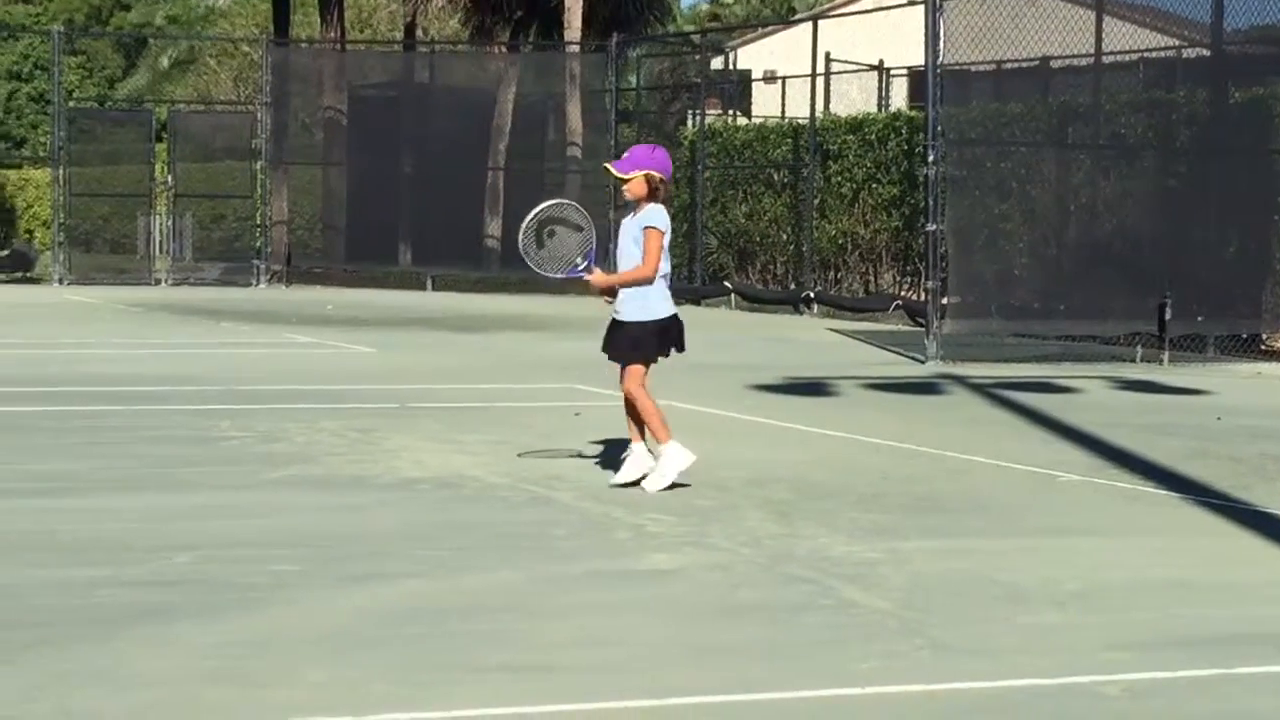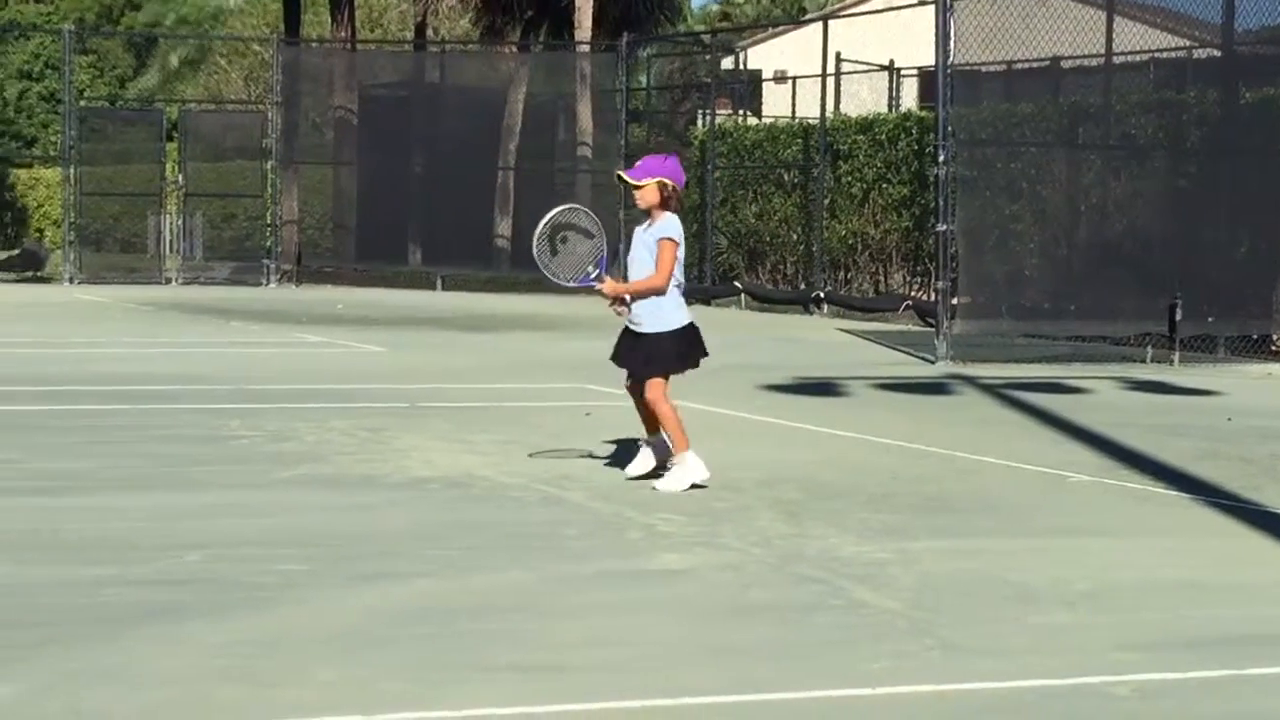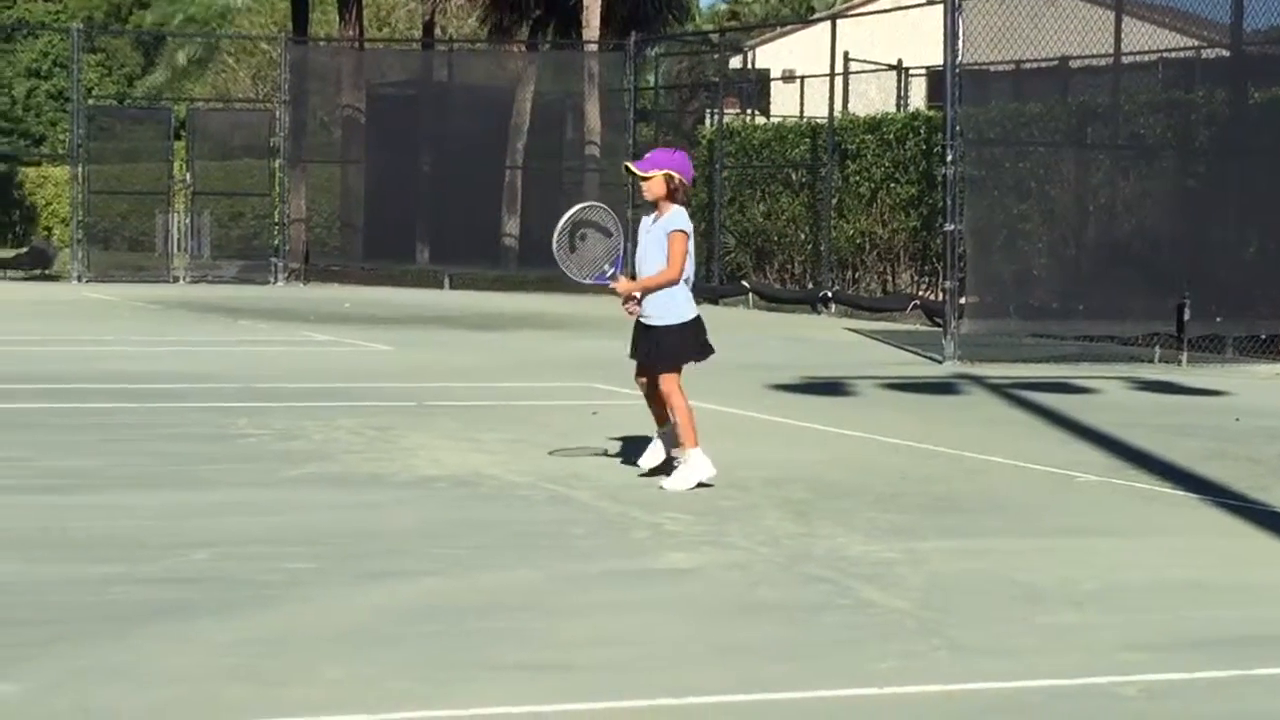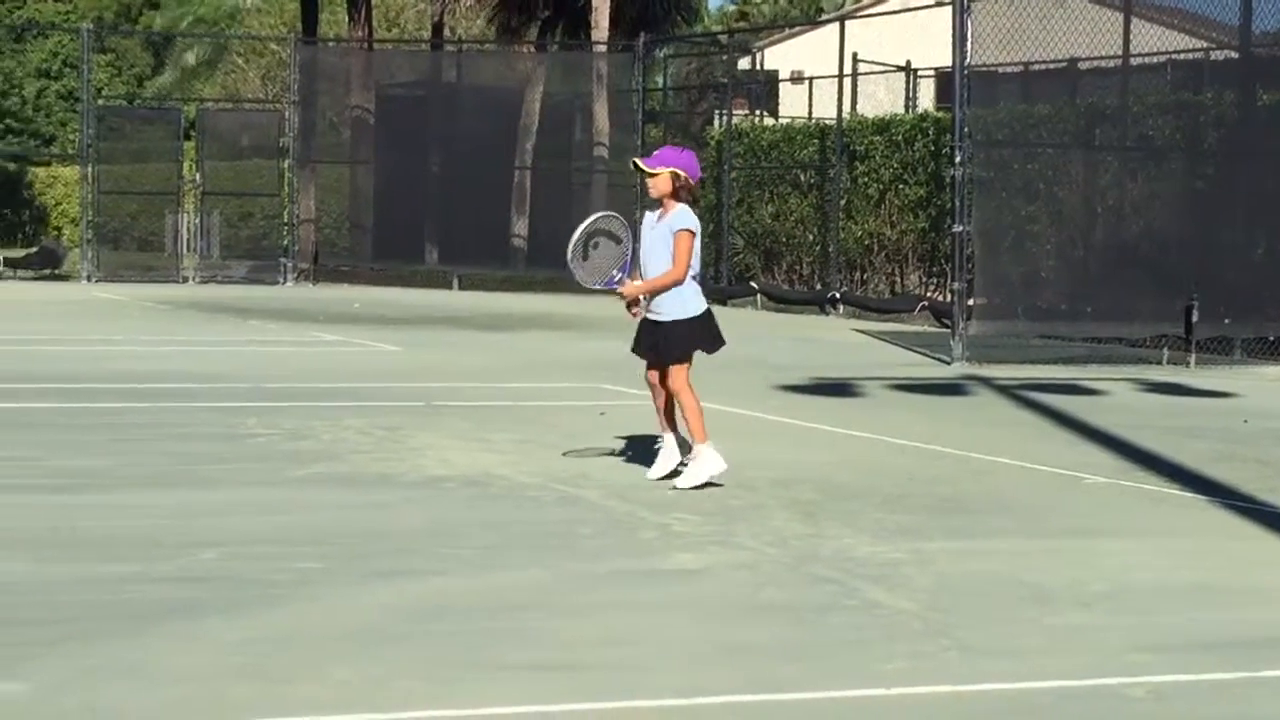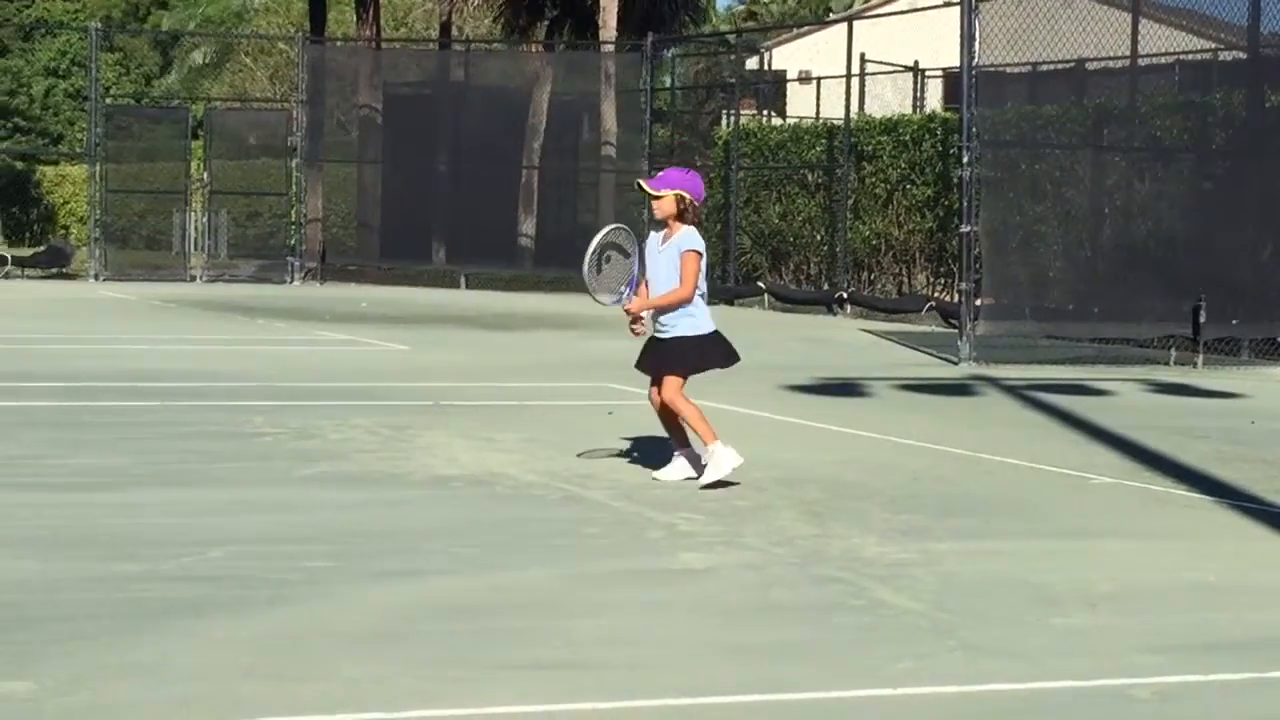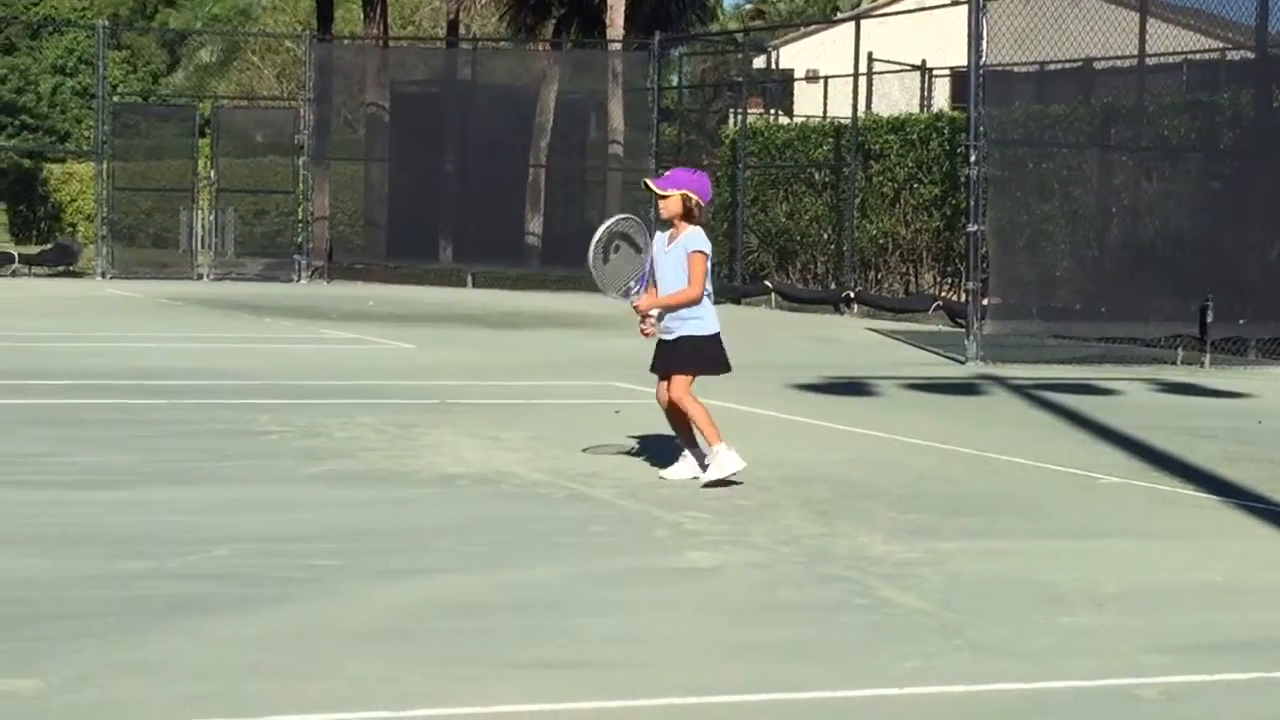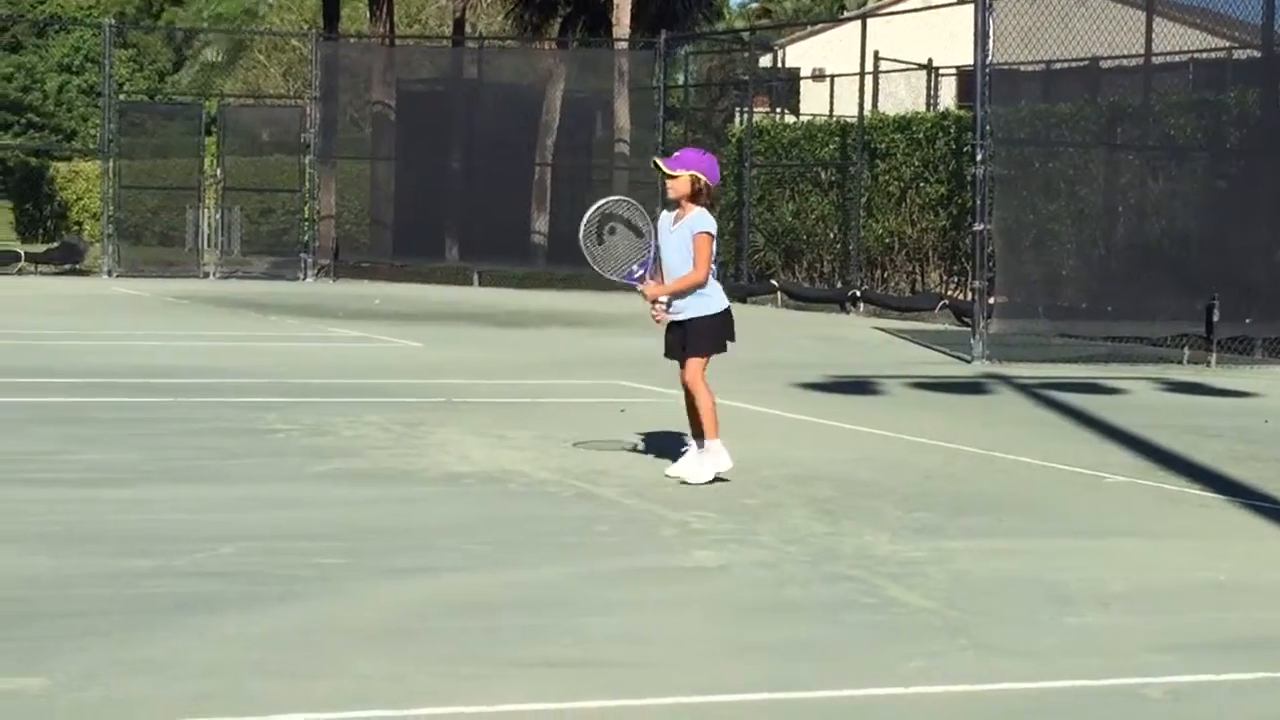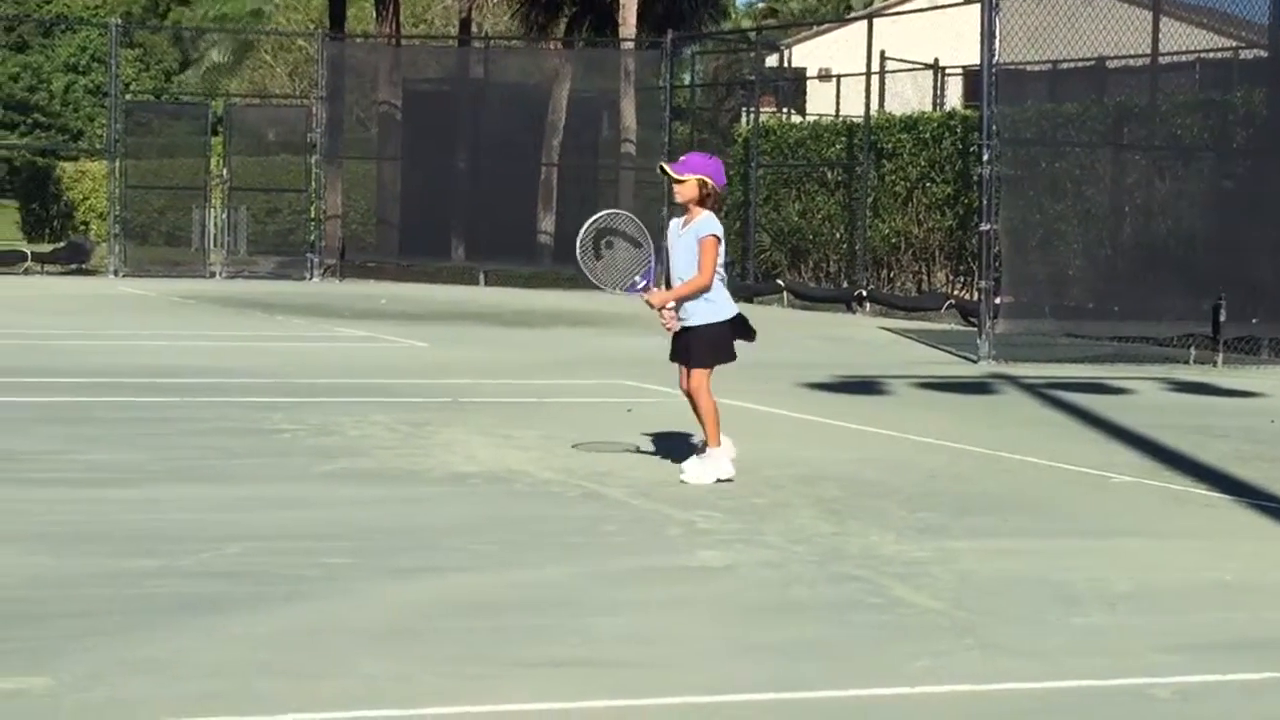
dt=0.1s
person 1, frame 1
left shoulder: (654, 216)
right shoulder: (631, 218)
left elbow: (648, 270)
left wrist: (608, 280)
right wrist: (611, 286)
left hip: (650, 317)
right hip: (629, 315)
left knee: (633, 386)
right knee: (628, 385)
left ankle: (670, 451)
right ankle: (641, 455)
person 1, frame 2
left shoulder: (668, 227)
right shoulder: (644, 228)
left elbow: (661, 280)
left wrist: (619, 289)
right wrist: (623, 297)
left hip: (665, 327)
right hip: (642, 324)
left knee: (654, 394)
right knee: (635, 387)
left ankle: (686, 462)
right ankle: (655, 446)
person 1, frame 3
left shoulder: (677, 220)
right shoulder: (648, 221)
left elbow: (673, 272)
left wrist: (633, 286)
right wrist: (632, 294)
left hip: (673, 319)
right hip: (650, 318)
left knee: (669, 387)
right knee: (645, 380)
left ankle: (695, 460)
right ankle: (665, 438)
person 1, frame 4
left shoulder: (683, 219)
right shoulder: (651, 218)
left elbow: (678, 272)
left wrist: (639, 289)
right wrist: (636, 296)
left hip: (682, 315)
right hip: (656, 314)
left knee: (677, 383)
right knee: (654, 378)
left ankle: (705, 455)
right ankle: (672, 443)
person 1, frame 5
left shoulder: (689, 239)
right shoulder: (654, 238)
left elbow: (686, 291)
right elbow: (647, 284)
left wrist: (644, 306)
right wrist: (638, 315)
left hip: (690, 330)
right hip: (663, 332)
left knee: (671, 395)
right knee: (657, 397)
left ankle: (719, 451)
right ankle: (685, 457)
person 1, frame 6
left shoulder: (696, 240)
right shoulder: (660, 239)
left elbow: (694, 291)
right elbow: (655, 285)
left wrist: (653, 305)
right wrist: (648, 316)
left hip: (697, 330)
right hip: (671, 331)
left knee: (679, 393)
right knee: (664, 396)
left ankle: (721, 452)
right ankle: (693, 456)
person 1, frame 7
left shoulder: (702, 222)
right shoulder: (665, 219)
left elbow: (701, 275)
left wrist: (660, 291)
right wrist: (659, 302)
left hip: (704, 312)
right hip: (680, 314)
left knee: (693, 377)
right knee: (686, 379)
left ankle: (714, 453)
right ankle: (701, 446)
person 1, frame 8
left shoulder: (708, 225)
right shoulder: (676, 226)
left elbow: (705, 278)
left wrist: (666, 297)
right wrist: (669, 308)
left hip: (712, 318)
right hip: (689, 319)
left knee: (698, 384)
right knee: (688, 385)
left ankle: (716, 457)
right ankle: (716, 445)
